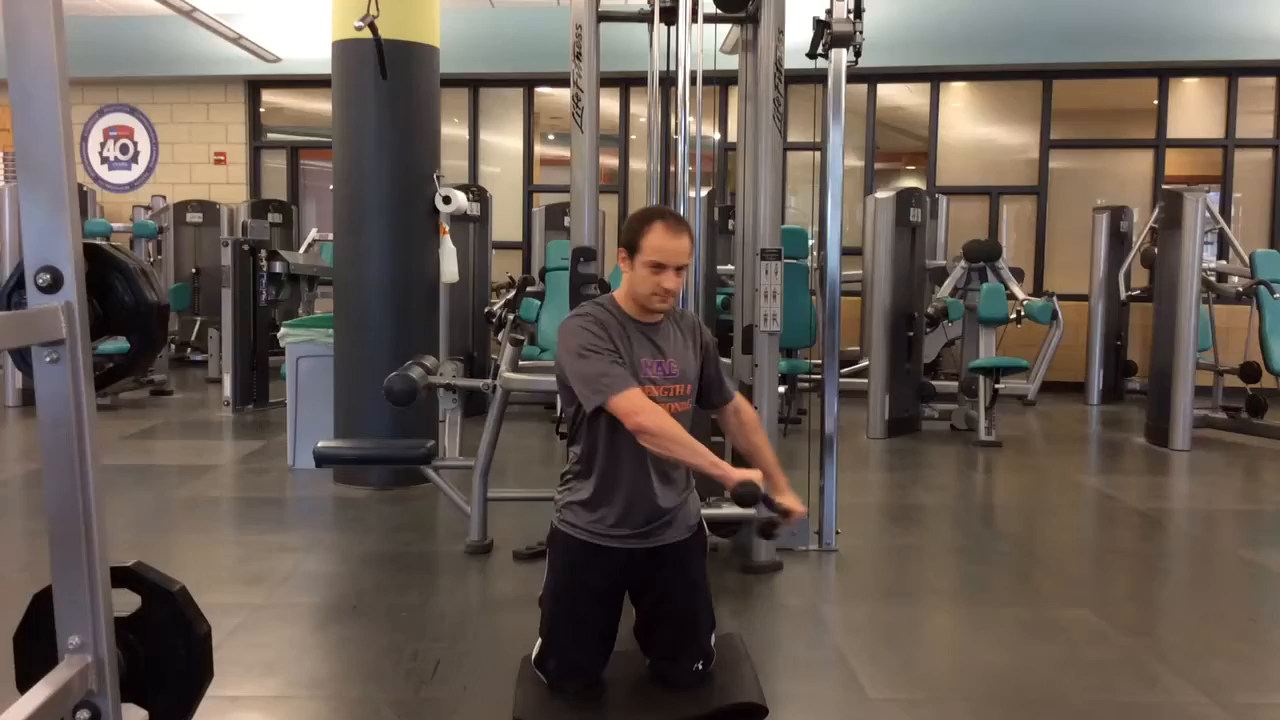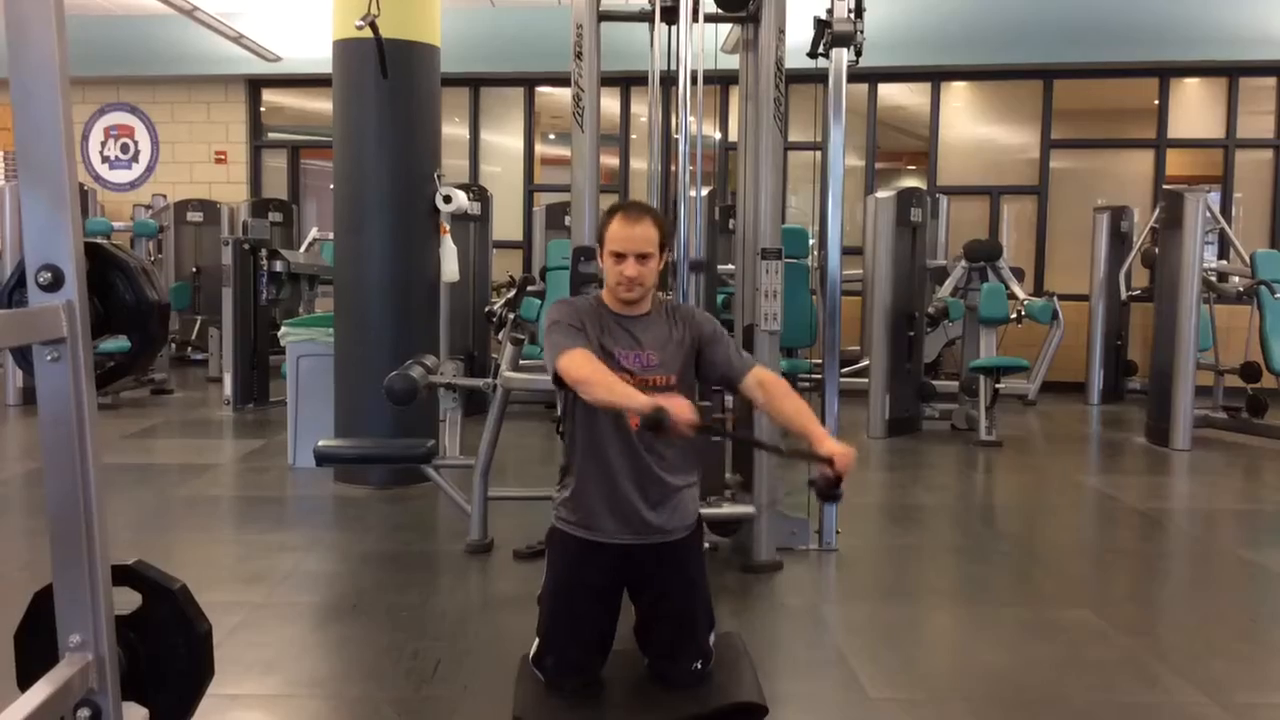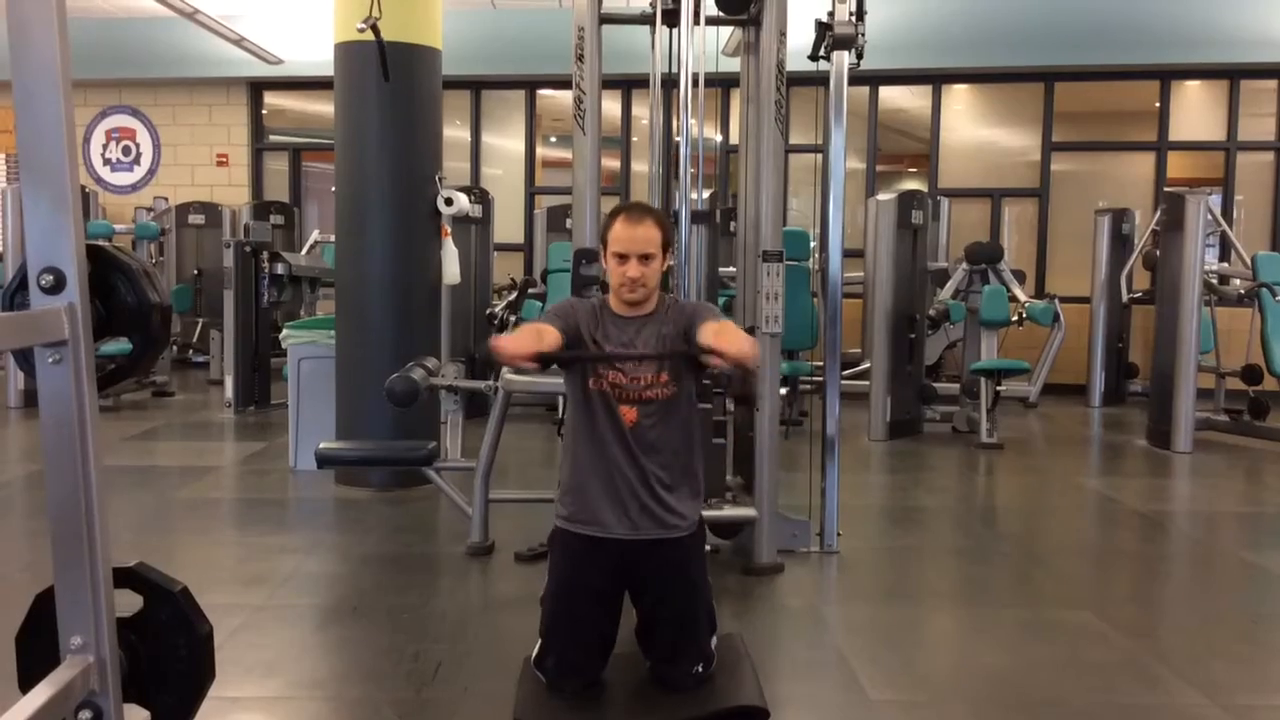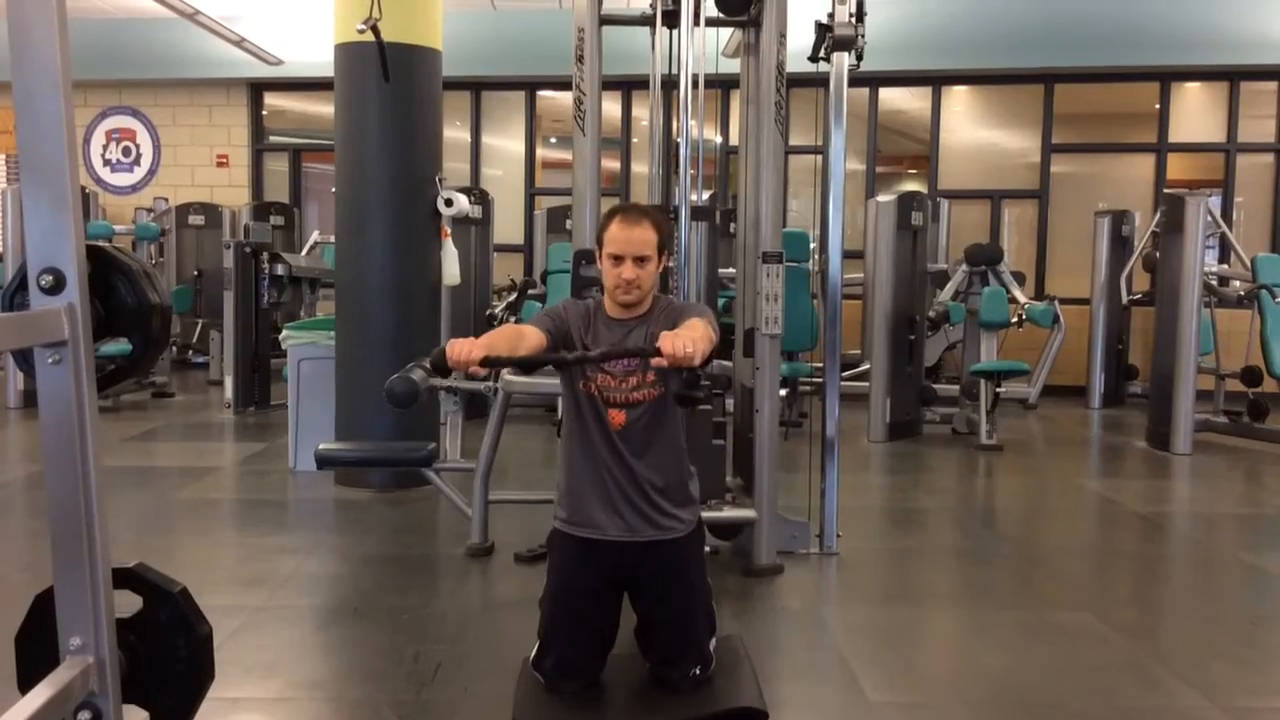
dt=0.3s
person 1, frame 1
left shoulder: (693, 332)
right shoulder: (585, 330)
left elbow: (733, 409)
right elbow: (639, 419)
left wrist: (779, 485)
right wrist: (723, 470)
left hip: (673, 531)
right hip: (589, 532)
left knee: (685, 673)
right knee: (567, 677)
left ankle: (649, 628)
right ankle: (612, 626)
person 1, frame 2
left shoulder: (691, 325)
right shoulder: (570, 318)
left elbow: (760, 383)
right elbow: (583, 375)
left wrist: (820, 438)
right wrist: (650, 401)
left hip: (672, 529)
right hip: (587, 530)
left knee: (684, 671)
right knee: (566, 675)
left ankle: (650, 627)
person 1, frame 3
left shoulder: (688, 318)
right shoulder: (574, 317)
left elbow: (723, 334)
right elbow: (540, 336)
left wrist: (735, 344)
right wrist: (519, 343)
left hip: (670, 526)
right hip: (584, 526)
left knee: (686, 673)
right knee: (564, 676)
left ankle: (656, 625)
person 1, frame 4
left shoulder: (678, 317)
right shoulder: (571, 320)
left elbow: (699, 331)
right elbow: (523, 338)
left wrist: (687, 342)
right wrist: (479, 345)
left hip: (668, 529)
right hip: (584, 529)
left knee: (685, 674)
right knee: (564, 676)
left ankle: (653, 631)
